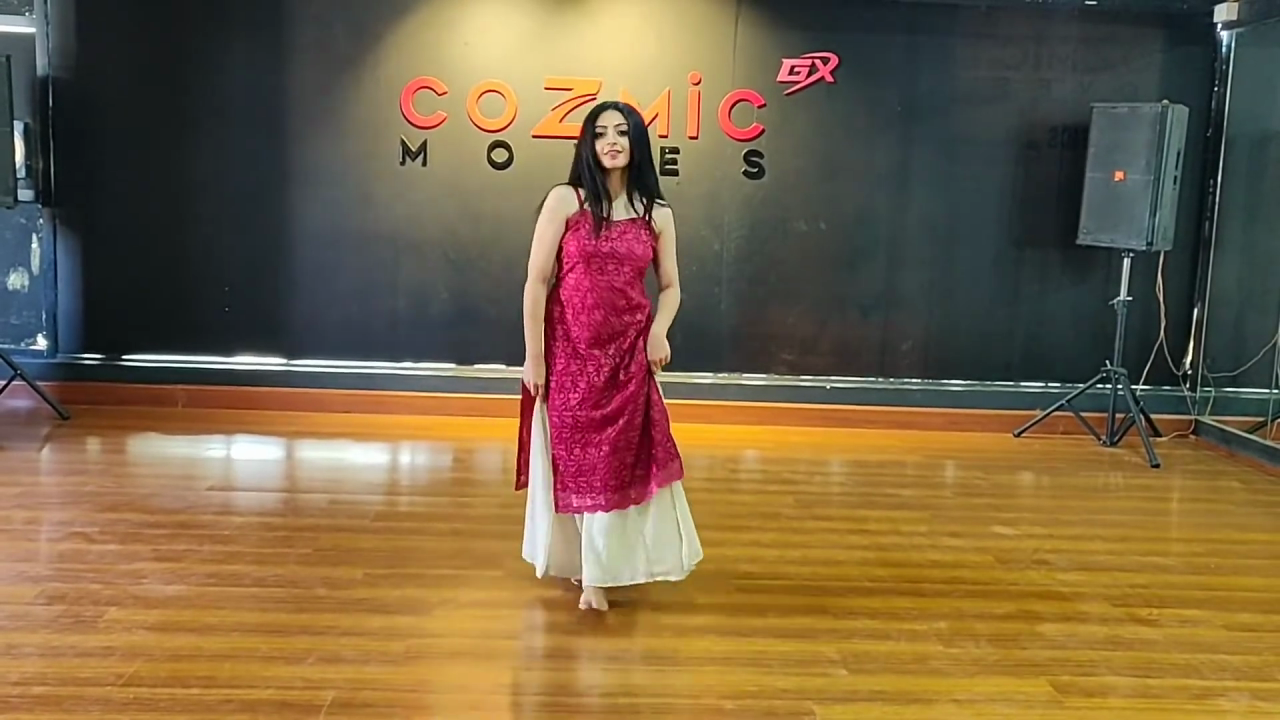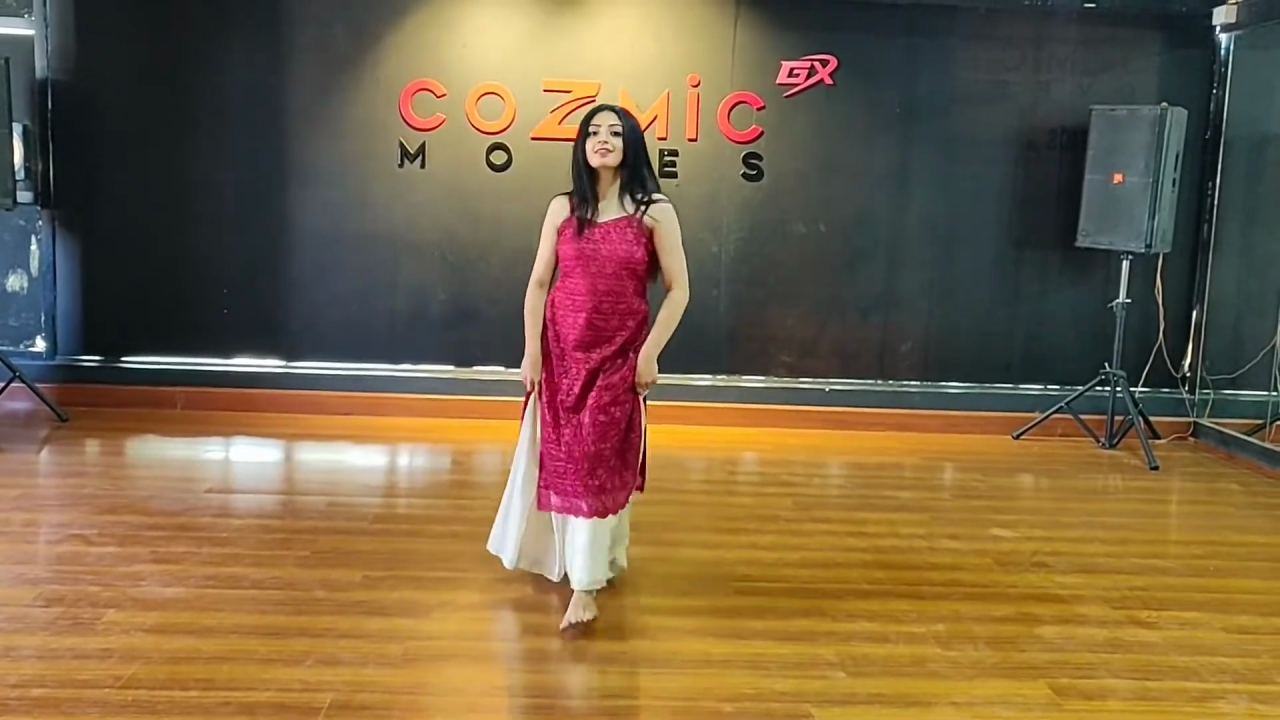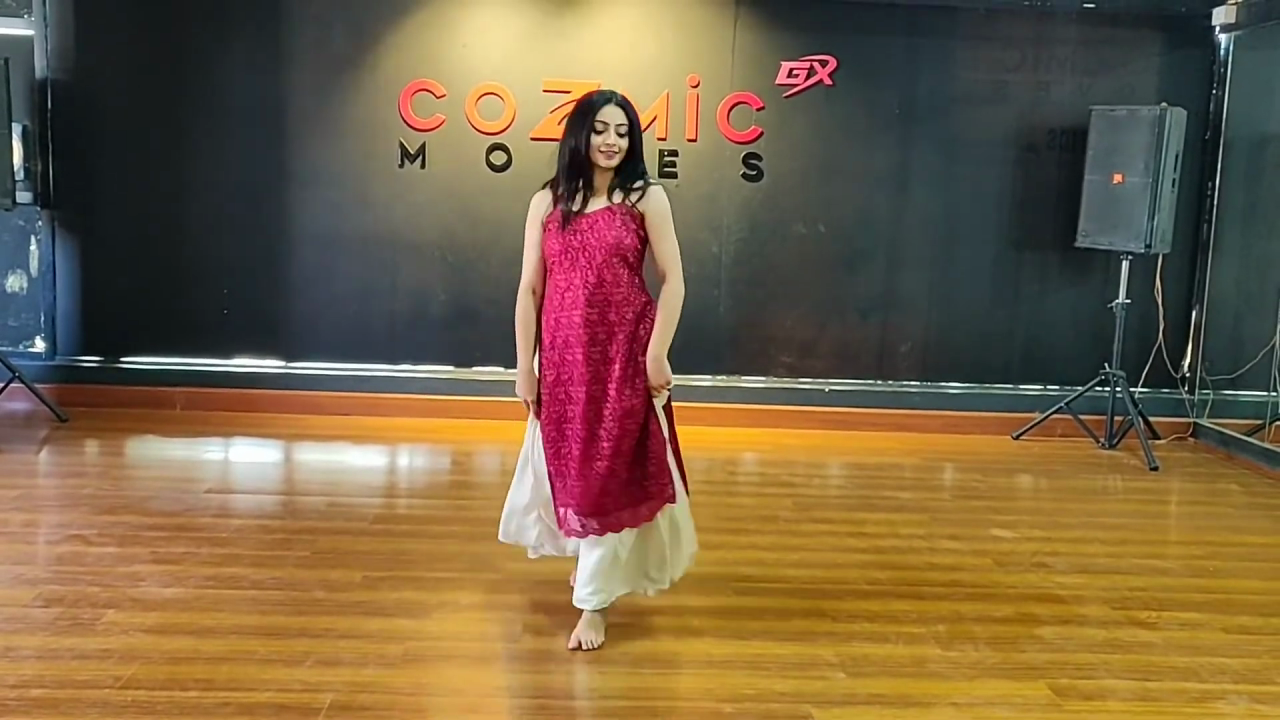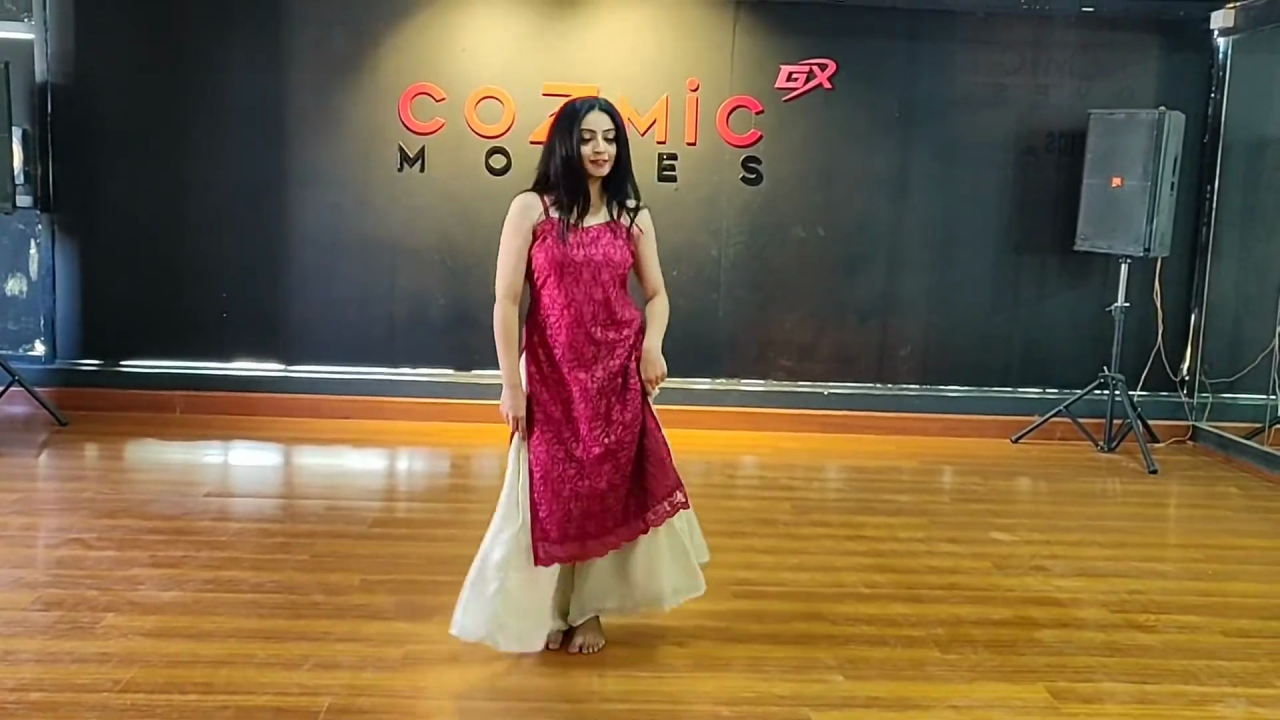
dt=0.5s
person 1, frame 1
left shoulder: (657, 213)
right shoulder: (564, 200)
left elbow: (670, 286)
right elbow: (537, 280)
left wrist: (659, 332)
right wrist: (534, 355)
left hip: (627, 354)
right hip: (568, 350)
left knee: (619, 459)
right knee: (571, 457)
left ankle: (603, 570)
right ankle: (581, 563)
person 1, frame 2
left shoulder: (655, 211)
right shoulder: (563, 209)
left elbow: (678, 289)
right elbow: (539, 283)
left wrist: (650, 353)
right wrist: (532, 351)
left hip: (618, 357)
right hip: (562, 353)
left knee: (600, 464)
right knee: (562, 459)
left ankle: (586, 584)
right ankle: (579, 562)
person 1, frame 3
left shoulder: (645, 198)
right shoulder: (547, 203)
left elbow: (673, 280)
right elbow: (531, 289)
left wrist: (658, 351)
right wrist: (526, 365)
left hip: (624, 358)
right hip: (563, 357)
left knee: (612, 473)
right knee: (565, 466)
left ankle: (592, 603)
right ankle: (582, 558)
person 1, frame 4
left shoulder: (633, 215)
right shoulder: (530, 209)
left elbow: (656, 294)
right elbow: (505, 300)
left wrist: (652, 345)
right wrist: (512, 383)
left hip: (617, 375)
right hip: (552, 373)
left knee: (608, 493)
right knee: (549, 495)
left ankle: (587, 611)
right ankle: (535, 615)
